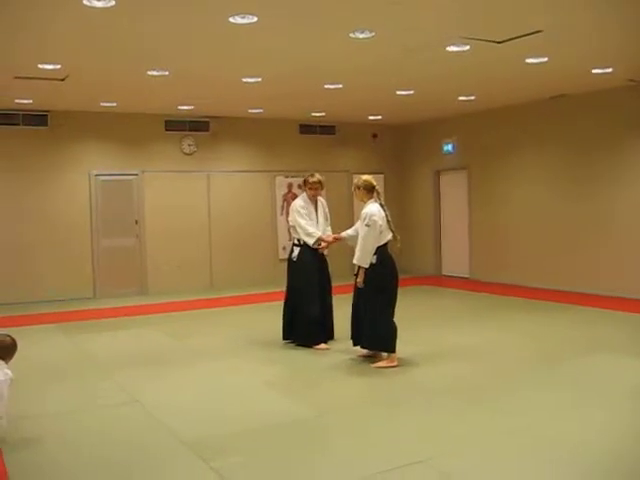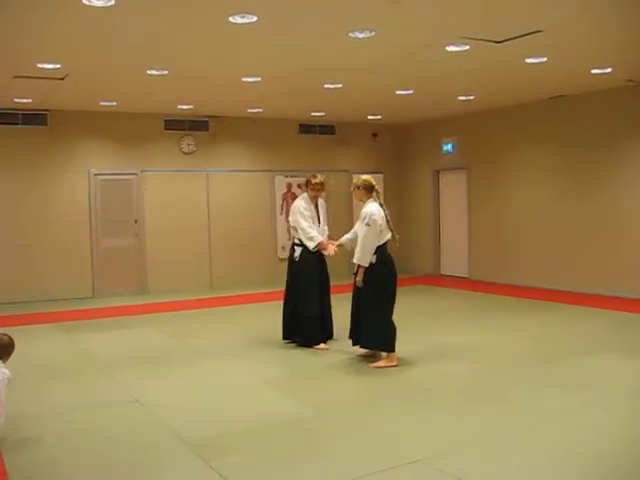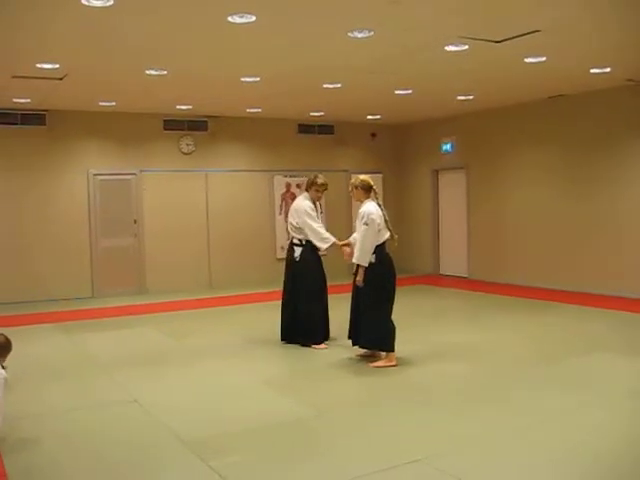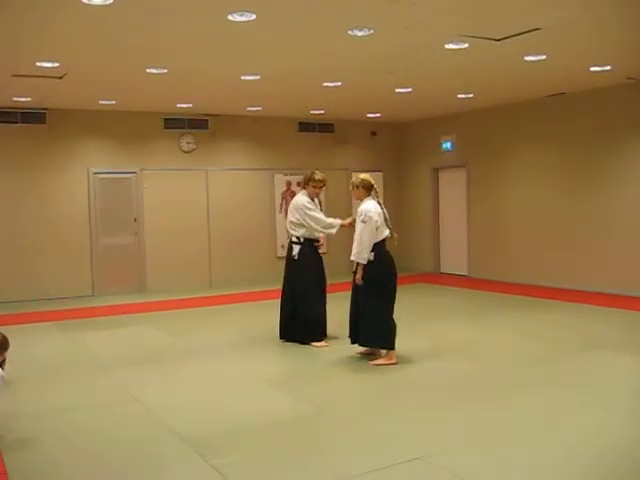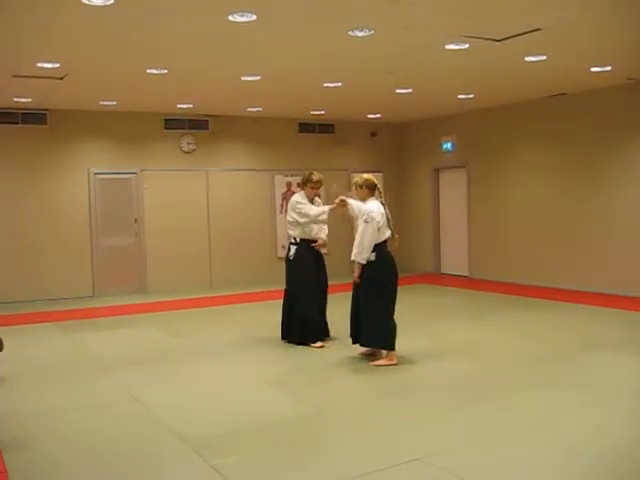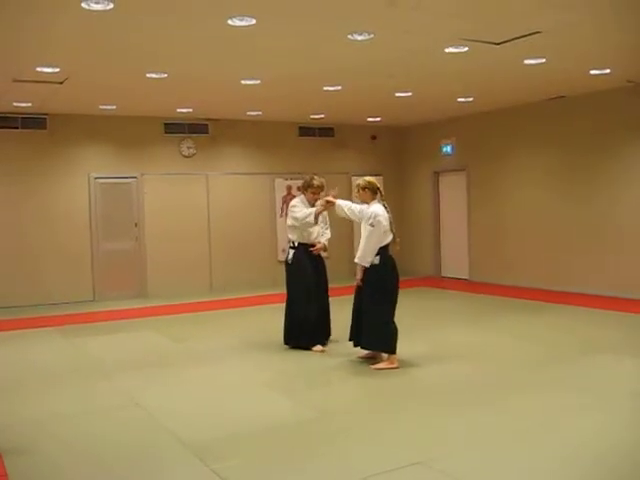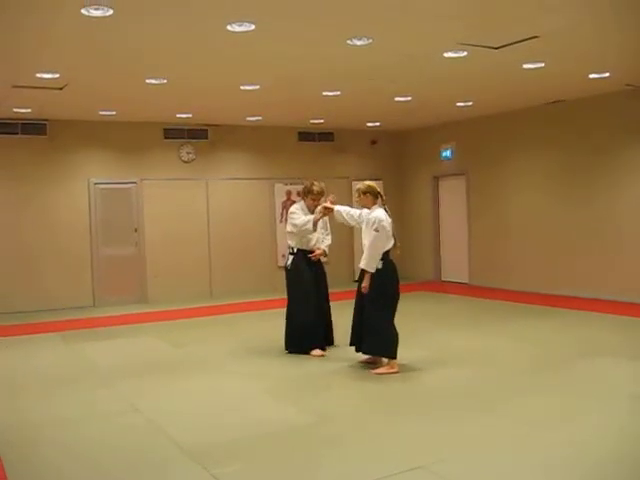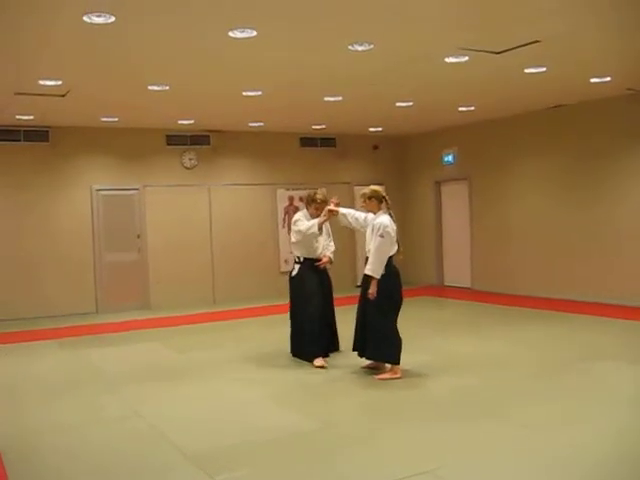
dt=0.2s
person 1, frame 1
left shoulder: (371, 211)
right shoulder: (374, 208)
left elbow: (367, 244)
right elbow: (358, 231)
left wrist: (361, 272)
right wrist: (338, 236)
left hip: (378, 266)
right hip: (378, 264)
left knee: (380, 309)
right knee: (368, 307)
left ankle: (391, 357)
right ankle: (376, 349)
person 1, frame 2
left shoulder: (370, 211)
right shoulder: (372, 208)
left elbow: (366, 243)
right elbow: (358, 233)
left wrist: (361, 271)
right wrist: (339, 242)
left hip: (377, 265)
right hip: (377, 263)
left knee: (379, 309)
right knee: (367, 306)
left ankle: (390, 356)
right ankle: (375, 348)
person 1, frame 3
left shoulder: (368, 211)
right shoulder: (372, 207)
left elbow: (366, 243)
left wrist: (361, 271)
right wrist: (351, 244)
left hip: (376, 265)
right hip: (377, 262)
left knee: (379, 309)
right knee: (367, 306)
left ankle: (390, 356)
right ankle: (374, 348)
person 1, frame 4
left shoulder: (366, 209)
right shoulder: (374, 205)
left elbow: (364, 241)
left wrist: (359, 268)
right wrist: (356, 223)
left hip: (376, 262)
right hip: (379, 260)
left knee: (379, 306)
right knee: (368, 304)
left ankle: (390, 354)
right ankle: (375, 347)
person 1, frame 5
left shoulder: (370, 209)
right shoulder: (375, 205)
left elbow: (363, 240)
left wrist: (357, 267)
right wrist: (348, 202)
left hip: (377, 263)
right hip: (379, 261)
left knee: (380, 307)
right knee: (368, 304)
left ankle: (390, 355)
right ankle: (376, 347)
person 1, frame 6
left shoulder: (375, 212)
right shoulder: (370, 209)
left elbow: (368, 244)
right elbow: (353, 209)
left wrist: (360, 270)
right wrist: (335, 202)
left hip: (379, 266)
right hip: (377, 265)
left knee: (381, 311)
right knee: (368, 308)
left ankle: (391, 358)
right ankle: (377, 350)
person 1, frame 7
left shoulder: (378, 217)
right shoulder: (369, 214)
left elbow: (373, 250)
right elbow: (352, 215)
left wrist: (367, 277)
right wrist: (333, 208)
left hip: (380, 271)
right hip: (376, 270)
left knee: (381, 316)
right knee: (369, 313)
left ankle: (391, 363)
right ankle: (377, 355)
person 1, frame 8
left shoulder: (383, 223)
right shoulder: (374, 219)
left elbow: (378, 255)
right elbow: (356, 217)
left wrist: (373, 283)
right wrist: (337, 210)
left hip: (384, 277)
right hip: (378, 274)
left knee: (385, 321)
right knee: (371, 318)
left ankle: (394, 368)
right ankle: (380, 361)
person 2, frame 1
left shoulder: (322, 203)
right shoulder: (298, 205)
left elbow: (326, 226)
right elbow: (306, 228)
left wrist: (326, 241)
right wrist: (324, 238)
left hip: (317, 252)
right hip: (302, 253)
left knee: (322, 293)
right knee: (307, 296)
left ankle: (320, 334)
right ankle: (311, 338)
person 2, frame 2
left shoulder: (320, 203)
right shoulder: (300, 205)
right elbow: (306, 230)
left wrist: (324, 242)
right wrist: (323, 243)
left hip: (314, 251)
right hip: (302, 253)
left knee: (320, 292)
right knee: (307, 295)
left ankle: (315, 333)
right ankle: (310, 337)
person 2, frame 3
left shoulder: (312, 203)
right shoulder: (303, 206)
right elbow: (315, 230)
left wrist: (321, 243)
right wrist: (336, 243)
left hip: (308, 250)
right hip: (301, 253)
left knee: (316, 292)
right knee: (307, 294)
left ankle: (296, 333)
right ankle: (311, 337)
person 2, frame 4
left shoulder: (312, 200)
right shoulder: (300, 202)
right elbow: (320, 221)
left wrist: (321, 238)
right wrist: (342, 223)
left hip: (310, 248)
right hip: (301, 250)
left knee: (316, 290)
right knee: (306, 292)
right ankle: (310, 334)
person 2, frame 5
left shoulder: (316, 201)
right shoulder: (297, 201)
left elbow: (322, 223)
right elbow: (312, 215)
left wrist: (322, 239)
right wrist: (333, 207)
left hip: (313, 249)
right hip: (299, 251)
left knee: (318, 291)
right knee: (304, 293)
left ankle: (316, 332)
right ankle: (308, 336)
person 2, frame 6
left shoulder: (319, 206)
right shoulder: (296, 205)
left elbow: (326, 228)
right elbow: (303, 219)
left wrist: (323, 243)
right wrist: (319, 210)
left hip: (315, 254)
right hip: (299, 254)
left knee: (319, 296)
right knee: (303, 298)
left ankle: (318, 335)
right ankle: (307, 339)
person 2, frame 7
left shoulder: (320, 213)
right shoulder: (295, 211)
left elbow: (326, 234)
right elbow: (301, 226)
left wrist: (322, 249)
right wrist: (318, 217)
left hip: (315, 260)
right hip: (298, 260)
left knee: (320, 301)
right knee: (304, 303)
left ankle: (319, 340)
right ankle: (308, 344)
person 2, frame 8
left shoulder: (322, 220)
right shoulder: (299, 219)
left elbow: (329, 241)
right elbow: (306, 232)
left wrist: (328, 256)
right wrist: (322, 220)
left hip: (319, 267)
right hip: (303, 268)
left knee: (325, 308)
right knee: (310, 309)
left ankle: (323, 346)
right ankle: (312, 353)
